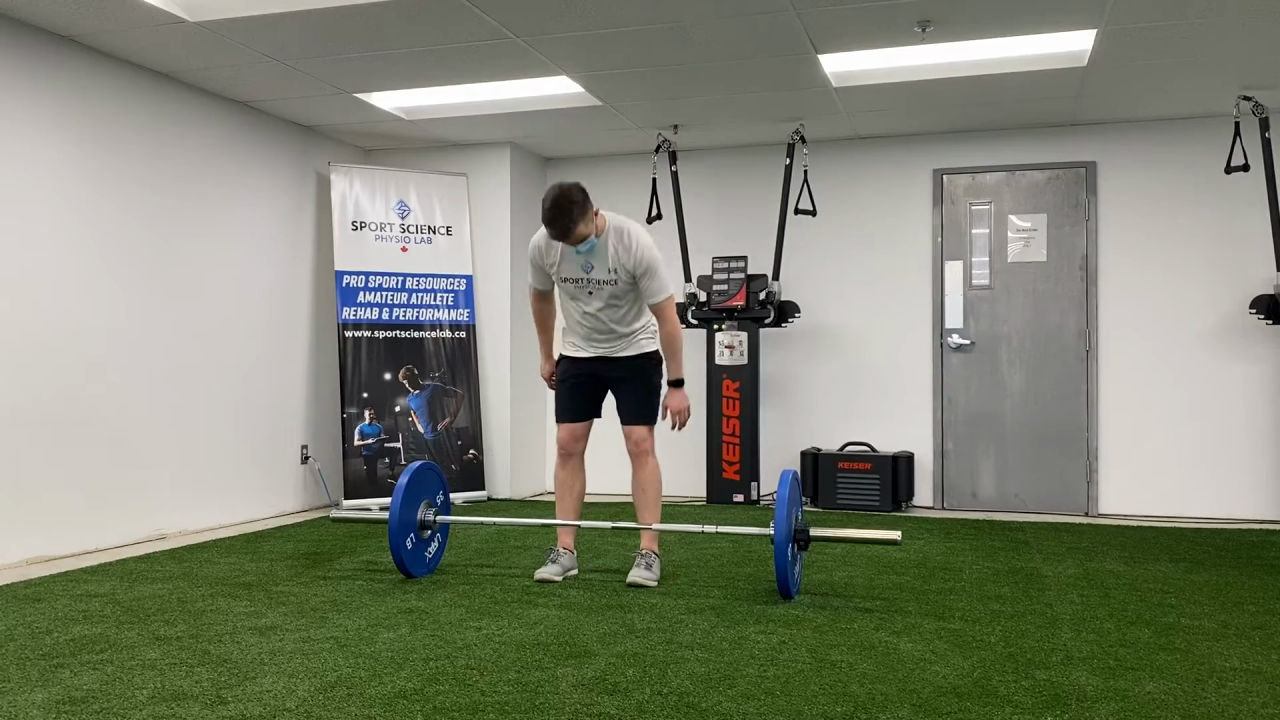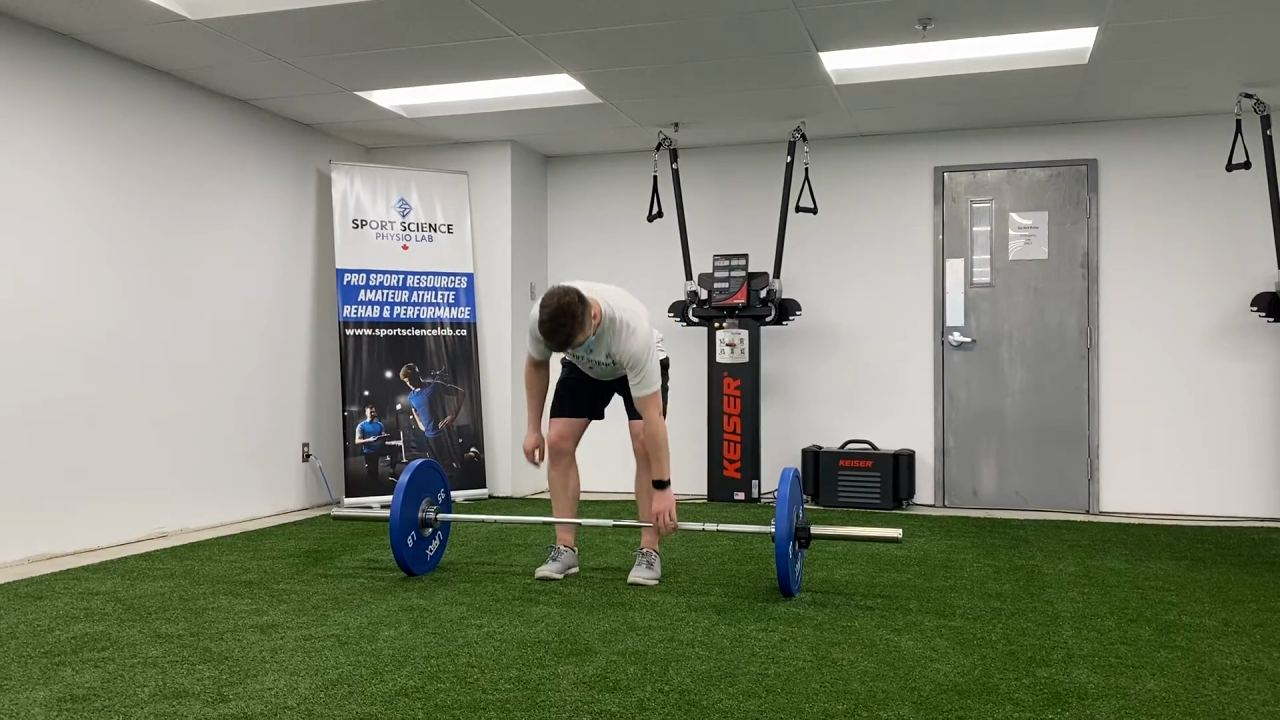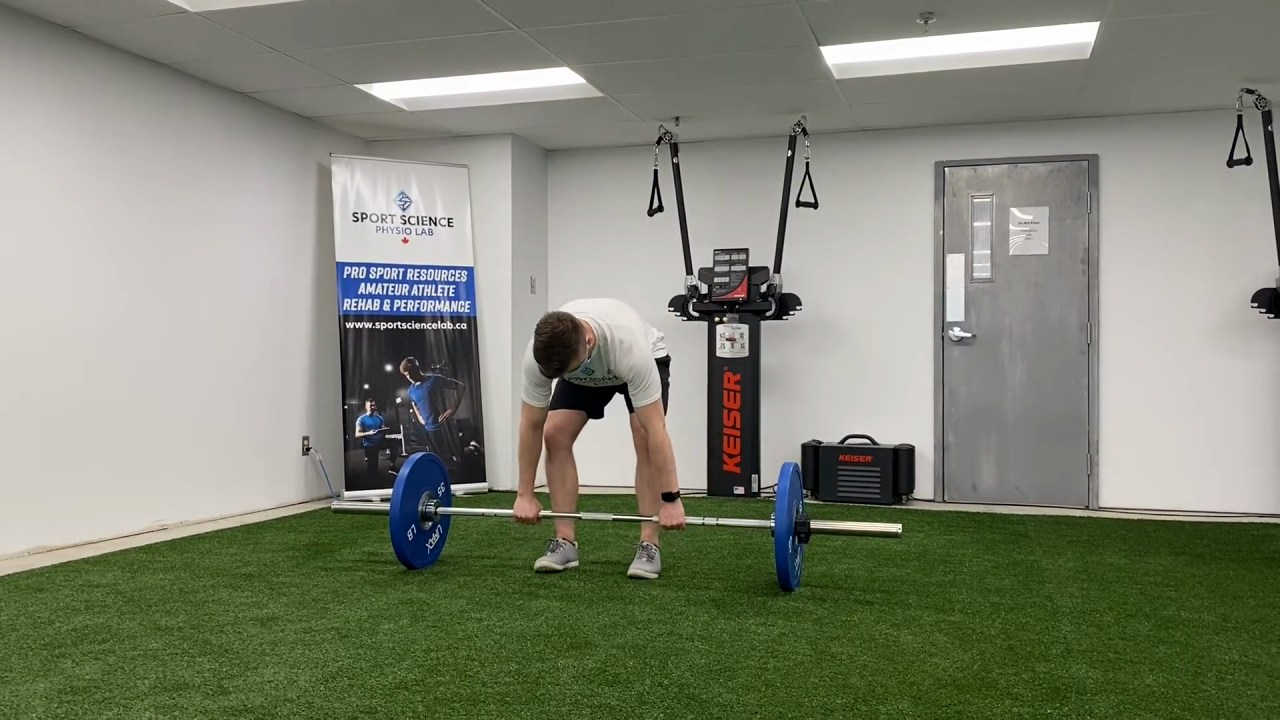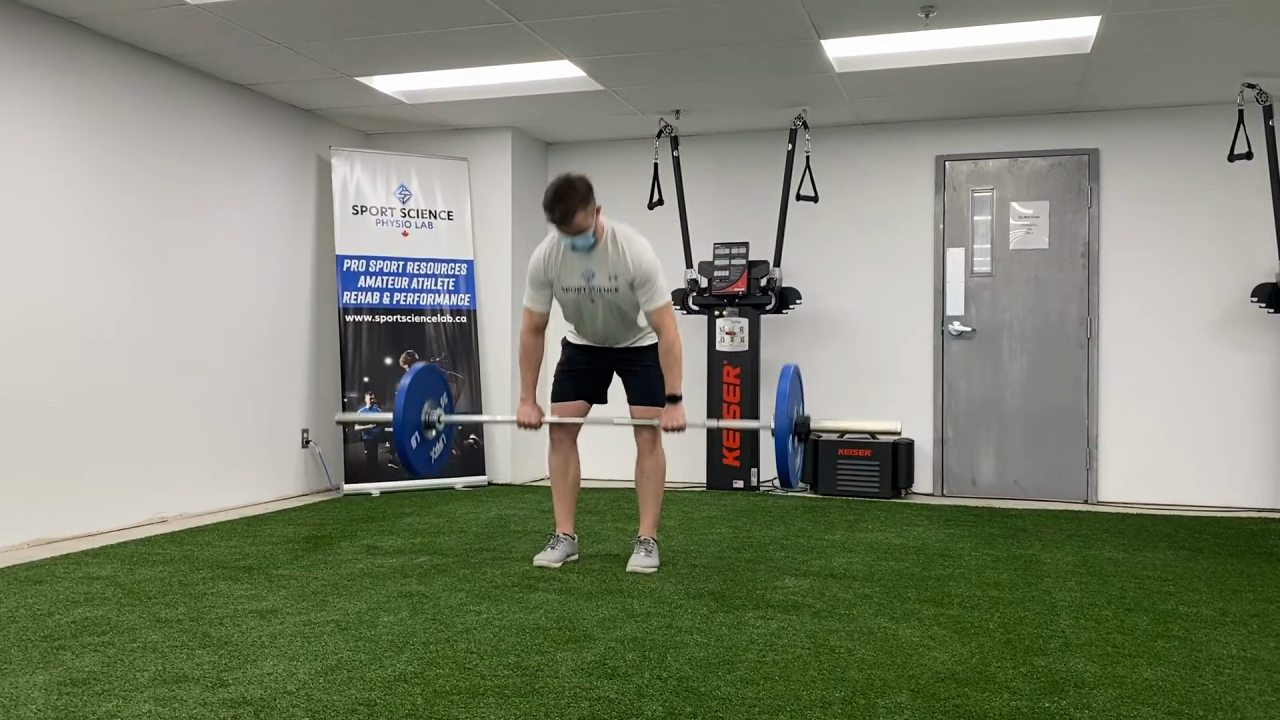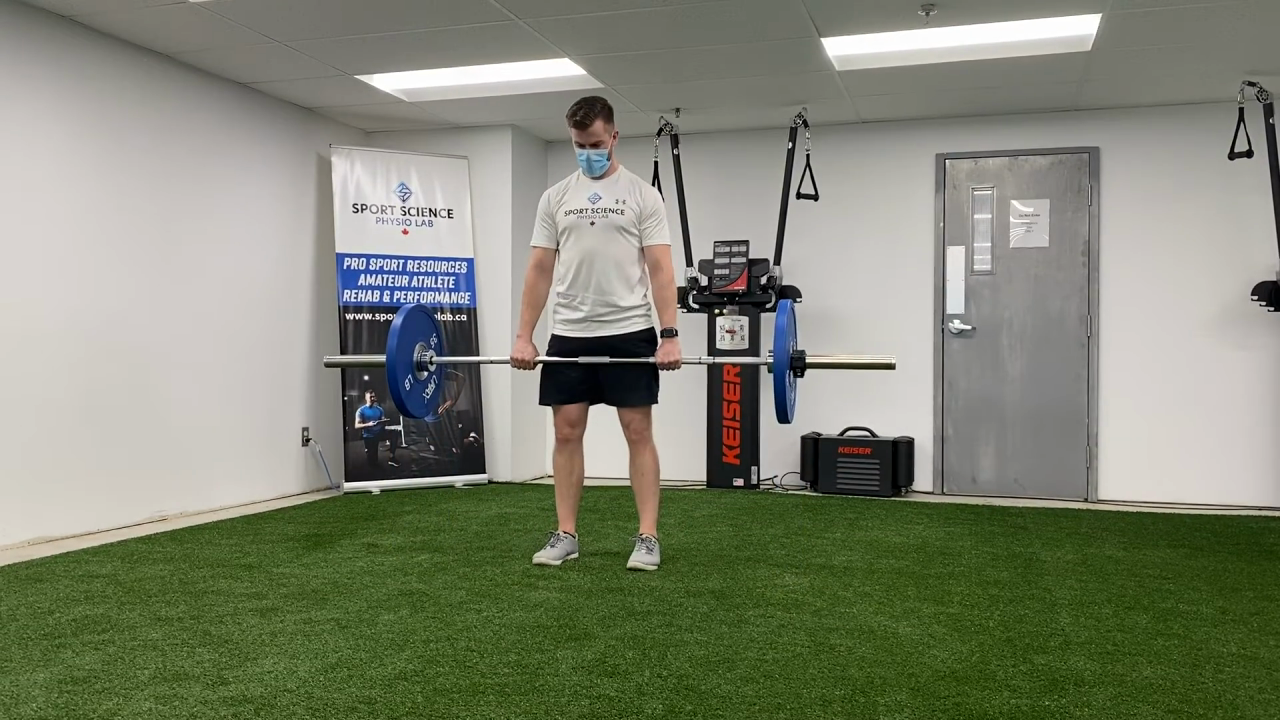
dt=1s
person 1, frame 1
left shoulder: (635, 243)
right shoulder: (541, 245)
left elbow: (666, 317)
right elbow: (541, 297)
left wrist: (676, 383)
right wrist: (546, 355)
left hip: (635, 354)
right hip: (577, 355)
left knee: (640, 445)
right knee: (568, 445)
left ankle: (648, 552)
right ankle: (565, 550)
person 1, frame 2
left shoulder: (631, 331)
right shoulder: (542, 319)
left elbow: (652, 416)
right elbow: (537, 365)
left wrist: (662, 488)
right wrist: (533, 428)
left hip: (641, 364)
right hip: (582, 369)
left knee: (643, 440)
right knee: (559, 442)
left ankle: (649, 552)
right ankle: (565, 548)
person 1, frame 3
left shoulder: (629, 346)
right shoulder: (539, 354)
left elbow: (656, 428)
right elbow: (531, 425)
left wrist: (671, 499)
right wrist: (525, 494)
left hip: (648, 358)
right hip: (588, 376)
left knee: (644, 437)
right knee: (555, 434)
left ankle: (648, 544)
right ankle: (565, 541)
person 1, frame 4
left shoulder: (634, 251)
right shoulder: (545, 258)
left elbow: (666, 331)
right elbow: (533, 330)
left wrist: (673, 401)
right wrist: (527, 398)
left hip: (638, 343)
right hip: (583, 344)
left knee: (646, 432)
right knee: (561, 431)
left ankle: (647, 539)
right ankle: (564, 536)
person 1, frame 5
left shoulder: (642, 195)
right shoulder: (555, 198)
left elbow: (660, 269)
right elbow: (539, 270)
left wrist: (669, 336)
right wrist: (523, 336)
left hip: (629, 333)
right hip: (569, 336)
left knee: (638, 433)
right knee: (567, 433)
left ankle: (647, 537)
right ankle: (565, 535)
